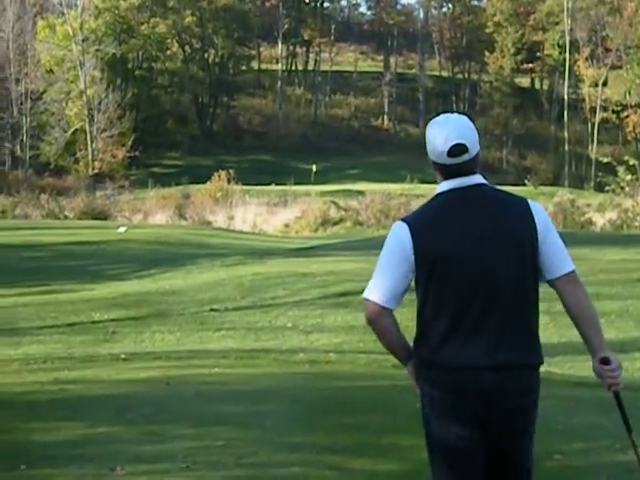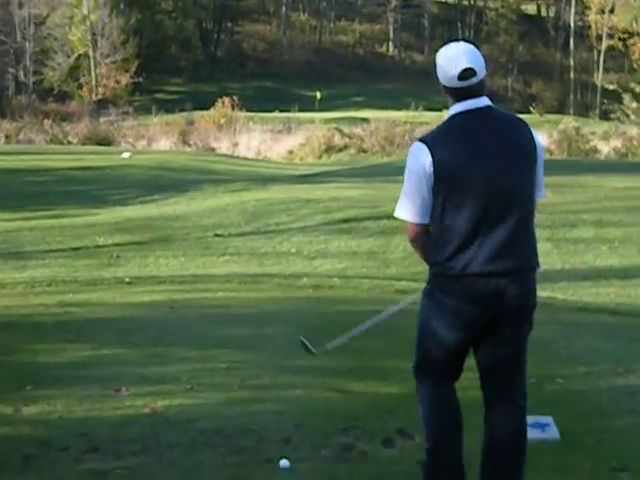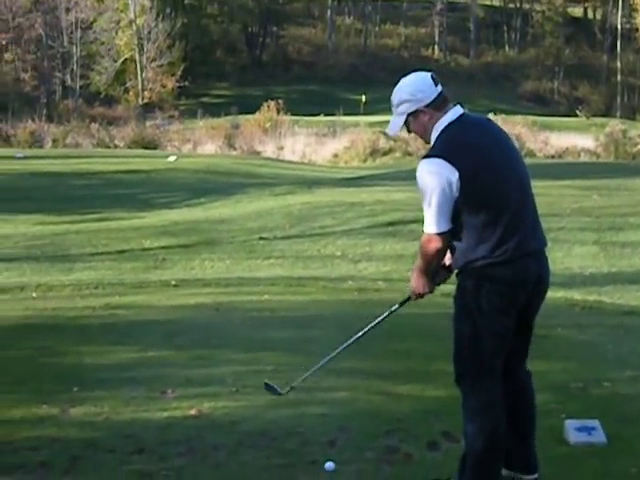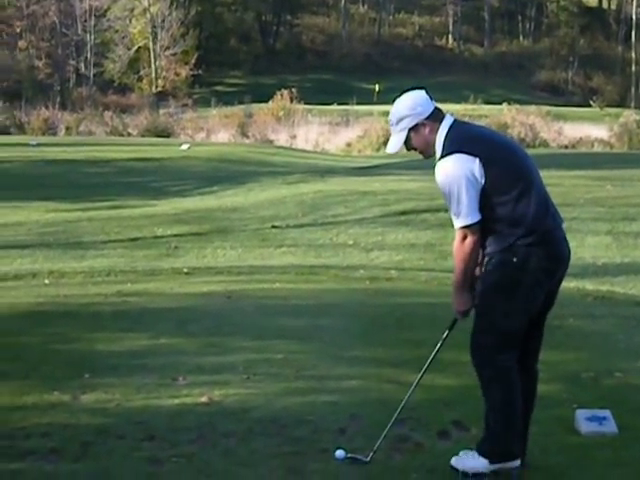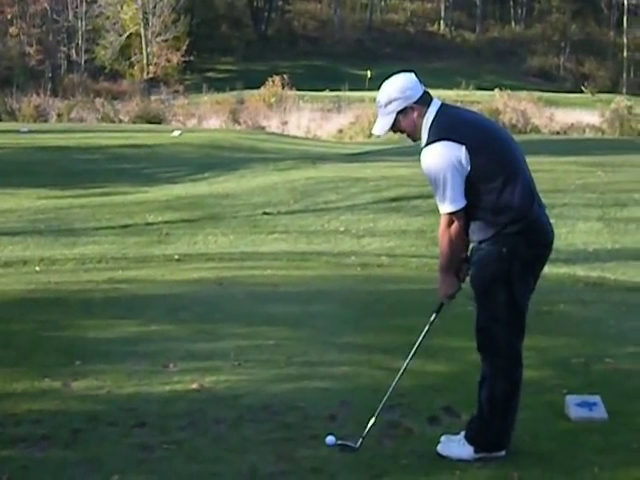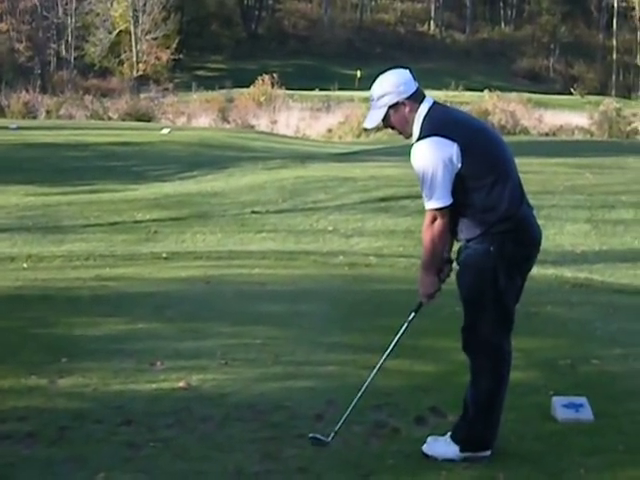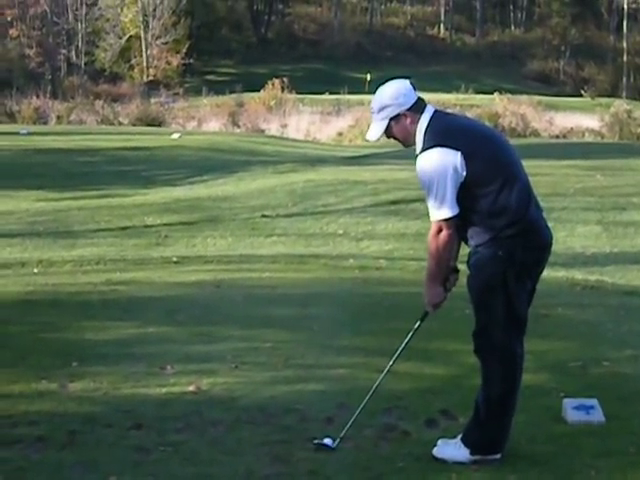
dt=0.7s
person 1, frame 1
left shoulder: (412, 229)
right shoulder: (527, 213)
left elbow: (375, 311)
right elbow: (569, 286)
left wrist: (410, 360)
right wrist: (600, 353)
left hip: (450, 384)
right hip: (517, 380)
person 1, frame 2
left shoulder: (428, 148)
right shoulder: (524, 134)
left elbow: (416, 230)
left hip: (455, 287)
right hip: (517, 282)
left knee: (435, 380)
right knee: (506, 391)
person 1, frame 3
left shoulder: (437, 162)
right shoulder: (488, 128)
left elbow: (434, 239)
left wrist: (422, 275)
right wrist: (455, 253)
left hip: (491, 278)
right hip: (533, 266)
left knee: (480, 380)
right knee: (513, 368)
person 1, frame 4
left shoulder: (452, 162)
right shoulder: (473, 136)
left elbow: (468, 235)
left wrist: (461, 289)
right wrist: (479, 269)
left hip: (524, 256)
right hip: (546, 248)
left knee: (492, 351)
right knee: (520, 353)
left ankle: (500, 449)
right ankle: (508, 445)
person 1, frame 5
left shoulder: (438, 148)
right shoulder: (460, 121)
left elbow: (453, 221)
left wrist: (447, 273)
right wrist: (463, 256)
left hip: (510, 243)
right hip: (525, 233)
left knee: (498, 342)
right knee: (495, 338)
left ankle: (489, 440)
right ankle: (487, 428)
person 1, frame 6
left shoulder: (429, 144)
right shoulder: (450, 121)
left elbow: (437, 219)
left wrist: (428, 271)
right wrist: (444, 257)
left hip: (497, 243)
right hip: (508, 235)
left knee: (484, 341)
right knee: (487, 339)
left ankle: (473, 439)
right ankle: (476, 430)
person 1, frame 7
left shoulder: (434, 154)
right shoulder: (453, 127)
left elbow: (443, 228)
left wrist: (433, 281)
right wrist: (449, 265)
left hip: (507, 246)
right hip: (521, 238)
left knee: (496, 345)
right knee: (500, 342)
left ankle: (485, 442)
right ankle: (487, 432)
